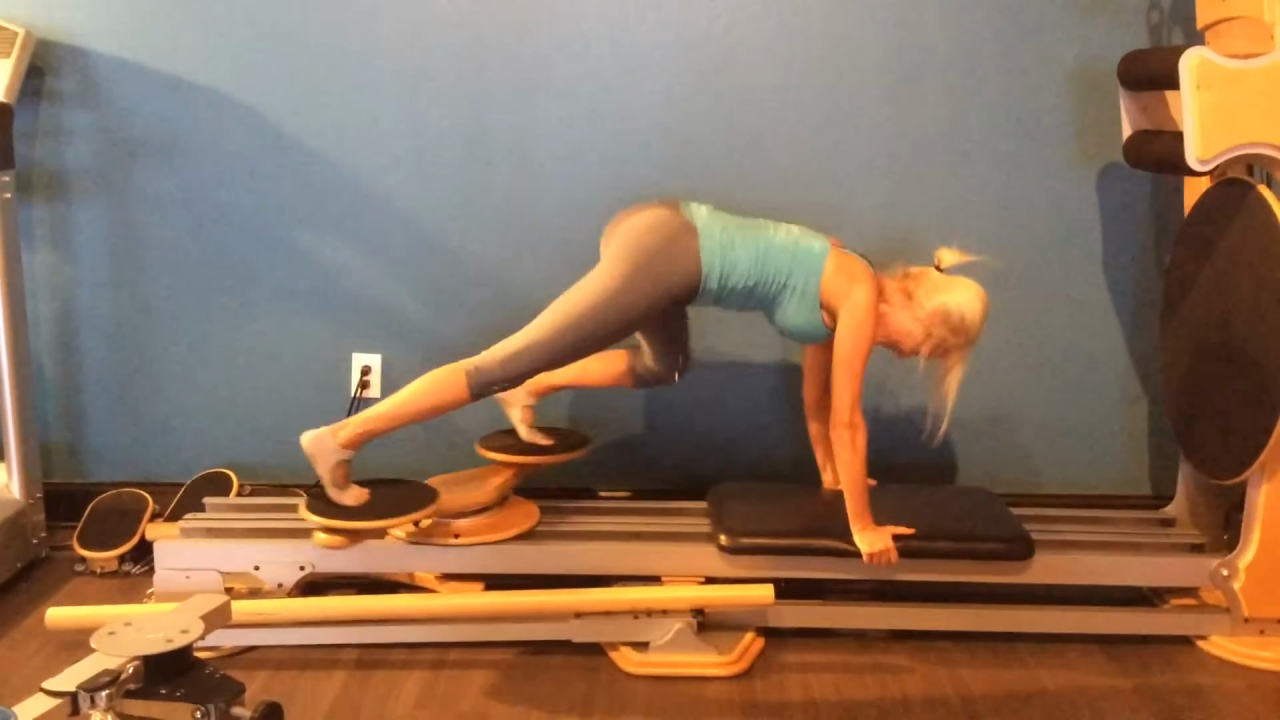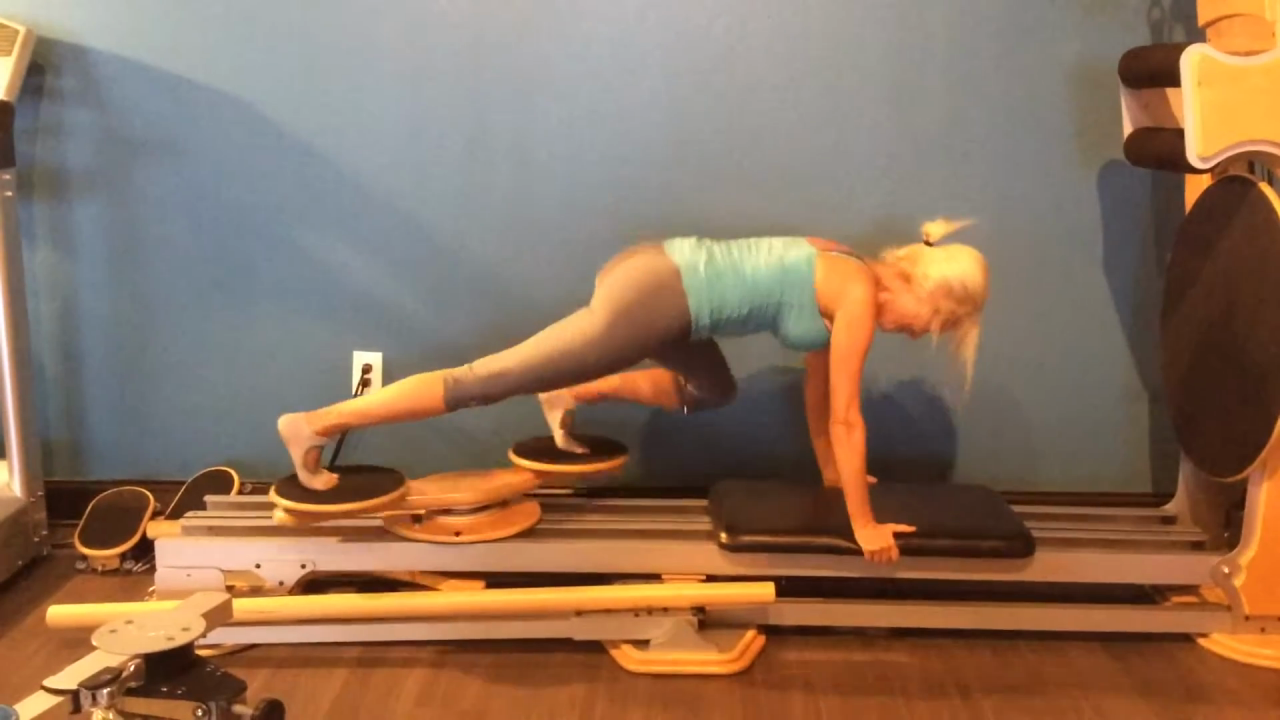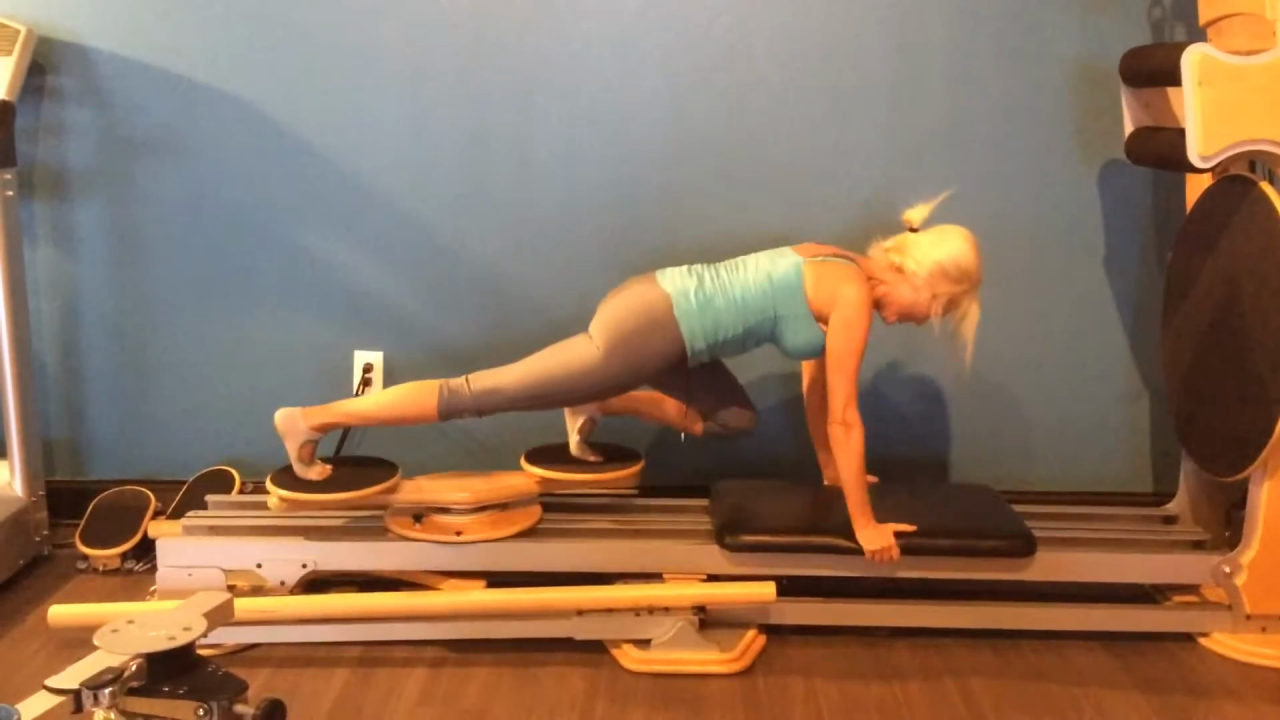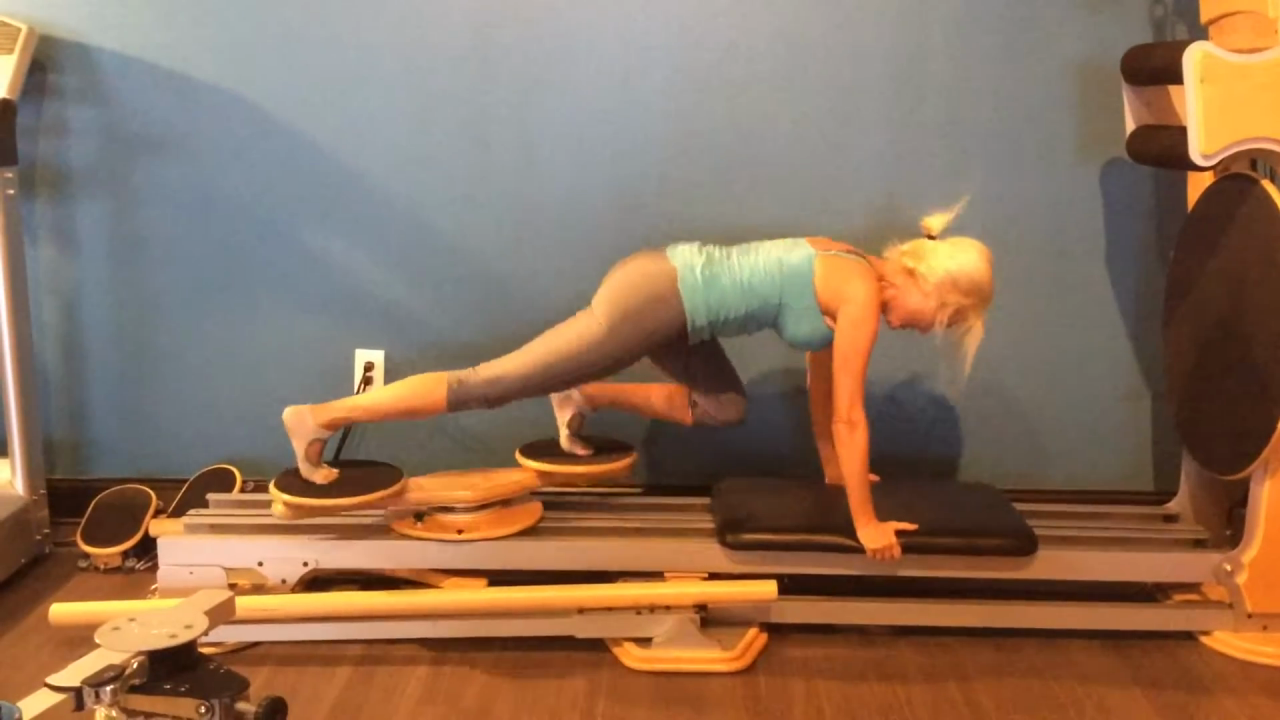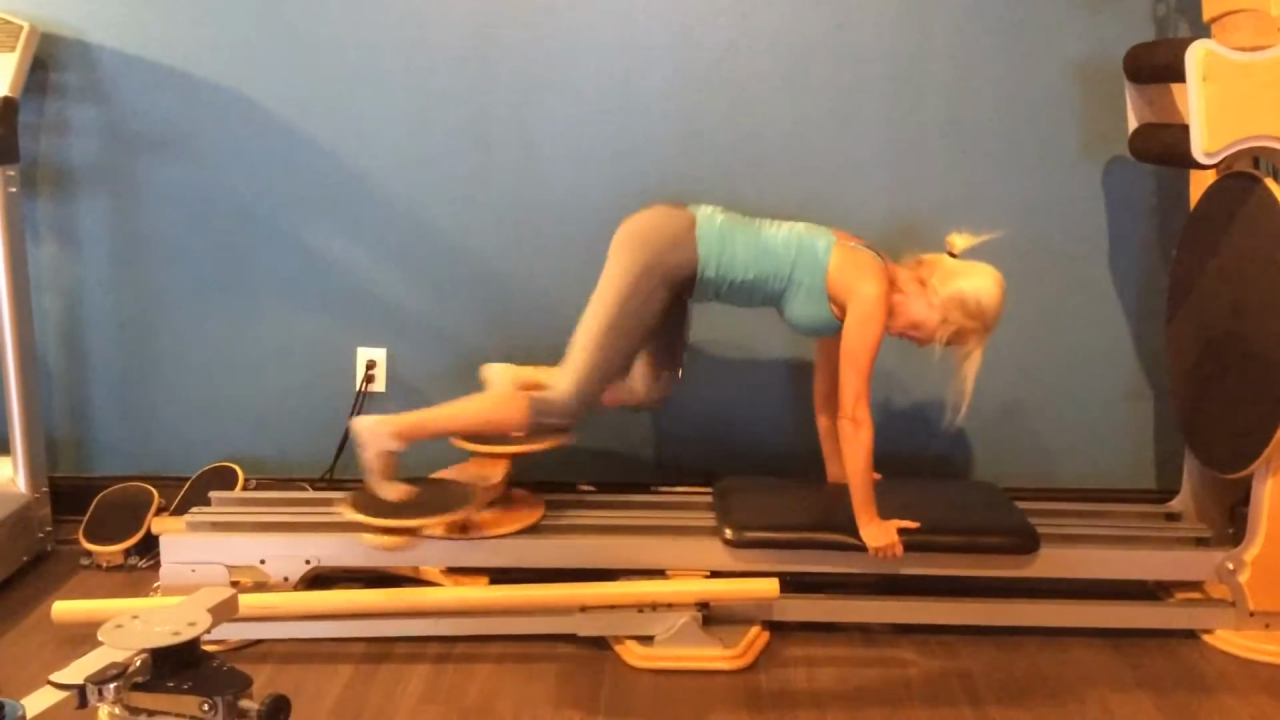
dt=0.3s
person 1, frame 1
left shoulder: (835, 298)
right shoulder: (862, 295)
left elbow: (815, 403)
right elbow: (845, 422)
left wrist: (831, 479)
right wrist: (864, 527)
left hip: (661, 232)
right hip: (664, 253)
left knee: (664, 367)
right knee: (509, 361)
left ankle: (527, 392)
right ankle: (339, 439)
person 1, frame 2
left shoulder: (842, 274)
right shoulder: (860, 293)
left elbow: (818, 386)
right elbow: (844, 418)
left wrist: (832, 475)
right wrist: (864, 523)
left hip: (657, 273)
right hip: (651, 298)
left knee: (712, 391)
right knee: (486, 381)
left ankle: (571, 394)
right ankle: (315, 424)
person 1, frame 3
left shoulder: (836, 268)
right shoulder: (853, 293)
left elbow: (814, 385)
right elbow: (844, 418)
left wrist: (832, 474)
right wrist: (864, 524)
left hip: (655, 303)
right hip: (644, 330)
left knee: (735, 419)
right knee: (479, 394)
left ankle: (597, 404)
right ankle: (309, 420)
person 1, frame 4
left shoulder: (845, 273)
right shoulder: (864, 293)
left elbow: (821, 390)
right elbow: (848, 416)
left wrist: (836, 472)
right wrist: (866, 521)
left hip: (661, 286)
right hip: (647, 299)
left knee: (724, 408)
right knee: (490, 387)
left ankle: (582, 395)
right ankle: (318, 417)
person 1, frame 5
left shoulder: (856, 283)
right shoulder: (872, 291)
left elbow: (827, 390)
right elbow: (853, 413)
left wrist: (836, 474)
right wrist: (868, 520)
left hip: (671, 237)
right hip: (663, 247)
left knee: (649, 390)
right knee: (568, 407)
left ankle: (510, 379)
right ankle: (391, 431)
